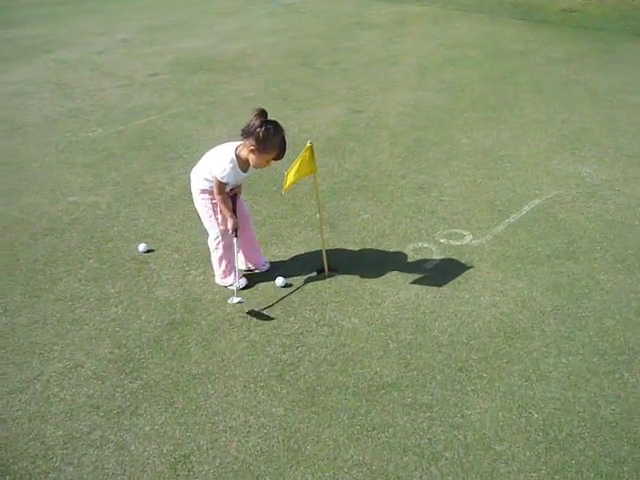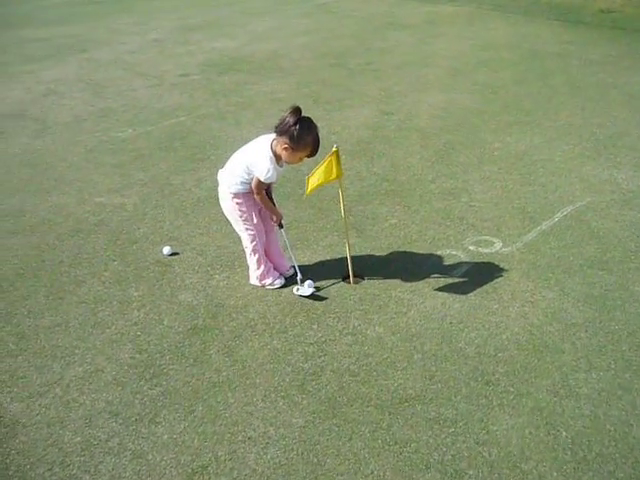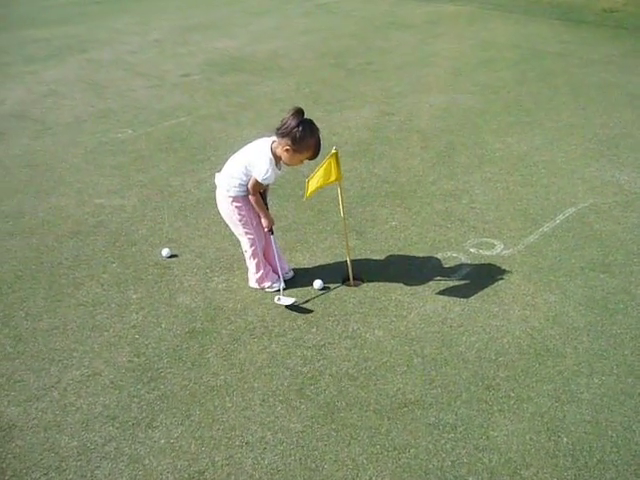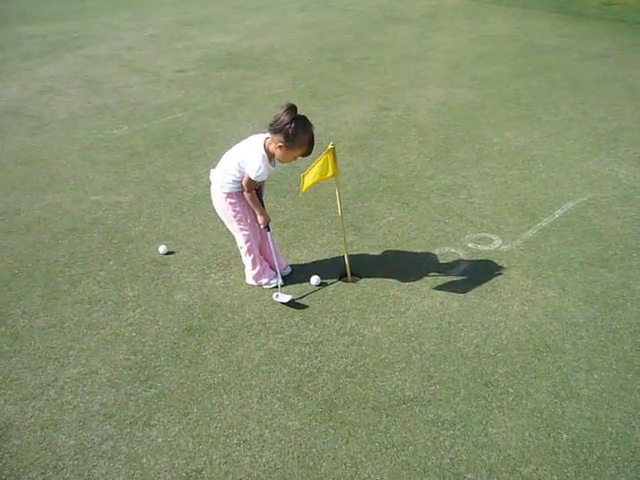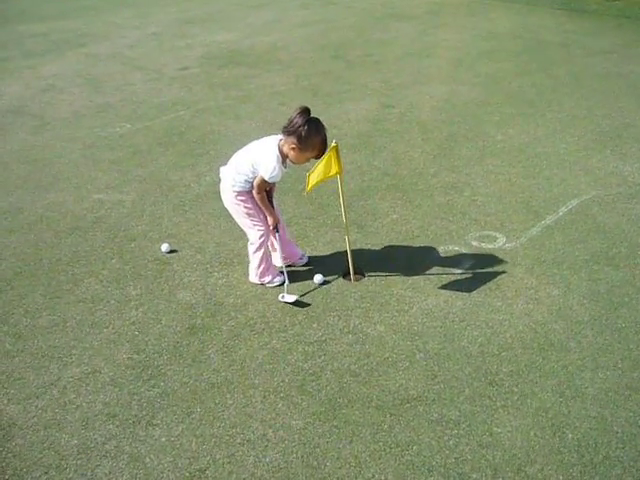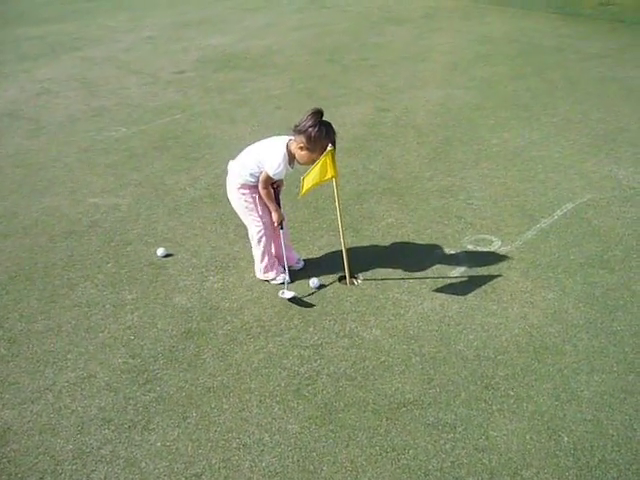
dt=0.4s
person 1, frame 1
left shoulder: (244, 151)
right shoulder: (226, 165)
right elbow: (219, 193)
left wrist: (237, 186)
right wrist: (230, 217)
left hip: (227, 187)
right hip: (206, 190)
left knee: (244, 223)
right knee: (221, 232)
left ankle: (250, 261)
right ankle: (225, 275)
person 1, frame 2
left shoulder: (275, 140)
right shoulder: (267, 165)
right elbow: (257, 192)
left wrist: (268, 187)
right wrist: (274, 211)
left hip: (249, 186)
right hip: (235, 193)
left knee: (269, 226)
right knee: (254, 234)
left ankle: (277, 265)
right ankle: (262, 276)
person 1, frame 3
left shoulder: (274, 143)
right shoulder: (266, 167)
right elbow: (252, 192)
left wrist: (264, 202)
right wrist: (265, 216)
left hip: (244, 190)
right hip: (232, 196)
left knee: (265, 231)
right knee: (253, 237)
left ankle: (276, 268)
right ankle: (261, 278)
person 1, frame 4
left shoulder: (269, 140)
right shoulder: (259, 163)
right elbow: (247, 189)
left wrist: (261, 201)
right wrist: (261, 213)
left hip: (243, 185)
right hip: (228, 192)
left knee: (261, 228)
right knee: (248, 234)
left ankle: (274, 265)
right ankle: (258, 275)
person 1, frame 5
left shoulder: (281, 141)
right shoulder: (273, 165)
right elbow: (257, 190)
left wrist: (270, 188)
right wrist: (270, 214)
left hip: (249, 183)
right hip: (236, 190)
left knee: (275, 221)
right knee: (261, 229)
left ankle: (287, 256)
right ankle: (262, 274)
person 1, frame 6
left shoulder: (290, 143)
right shoulder: (278, 161)
right elbow: (263, 186)
left wrist: (277, 181)
right wrist: (275, 210)
left hip: (257, 180)
right hip: (242, 185)
left knee: (277, 221)
right knee: (262, 226)
left ankle: (284, 259)
right ankle: (267, 270)
